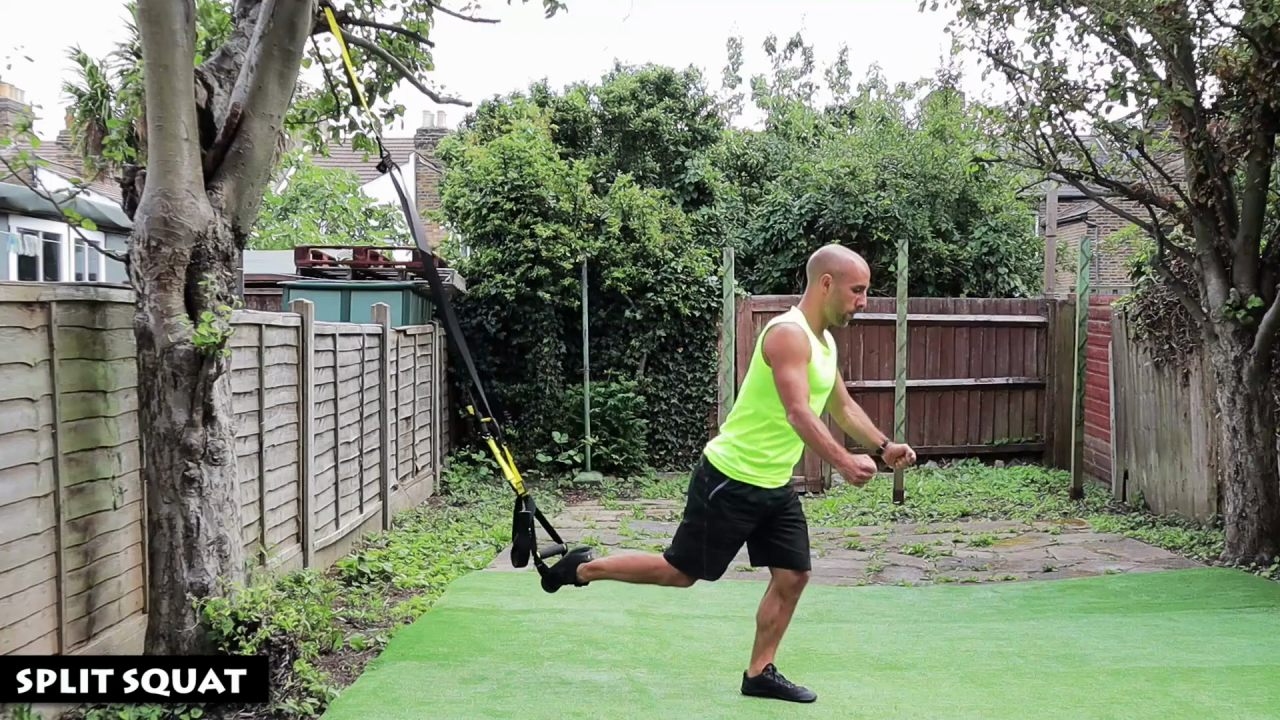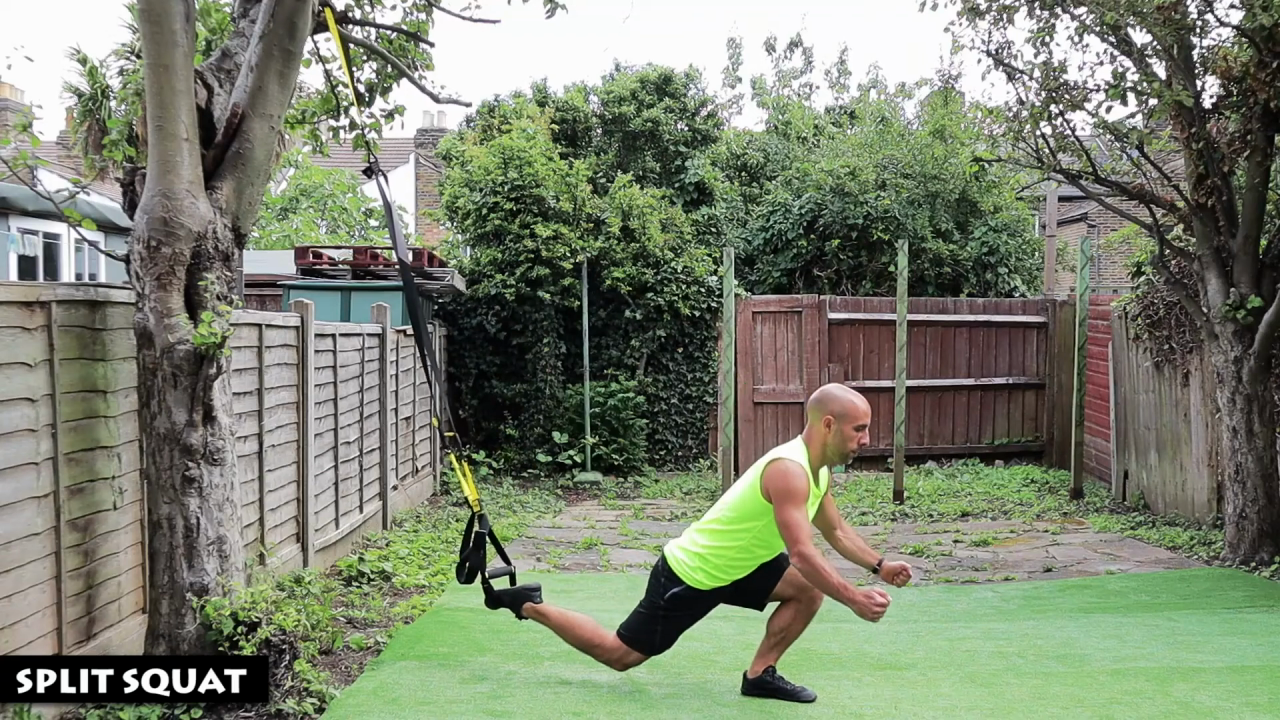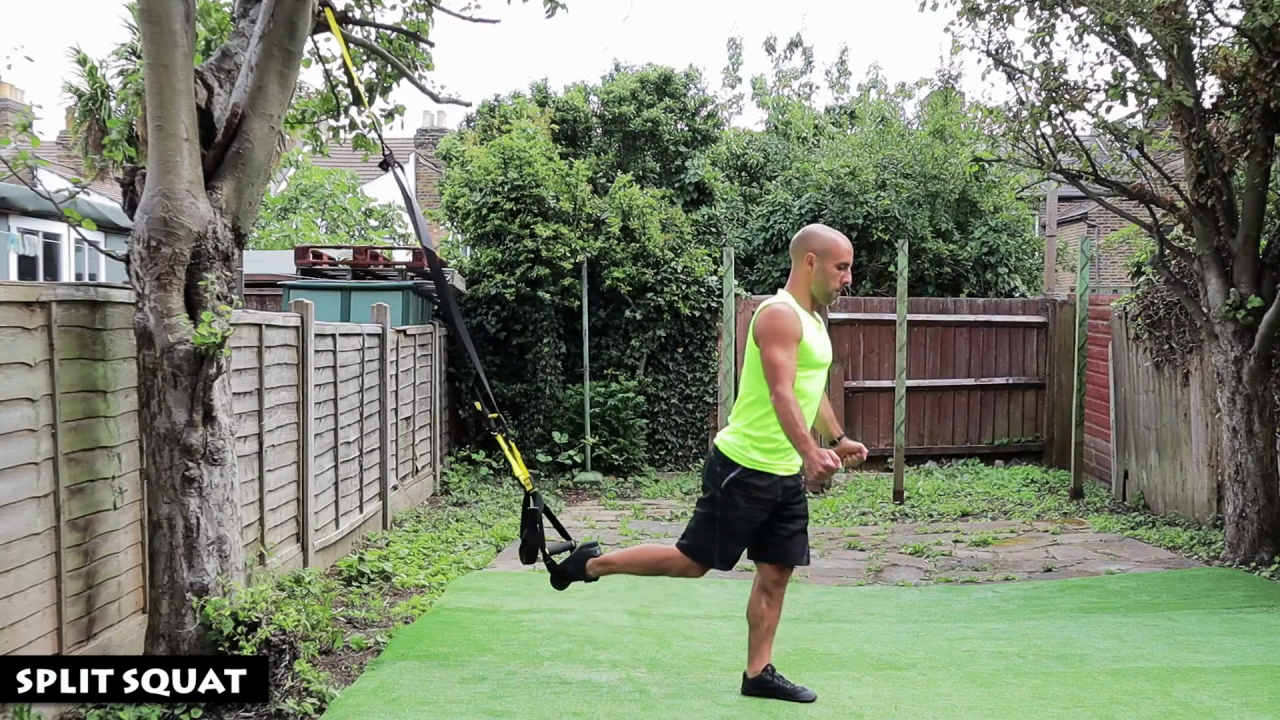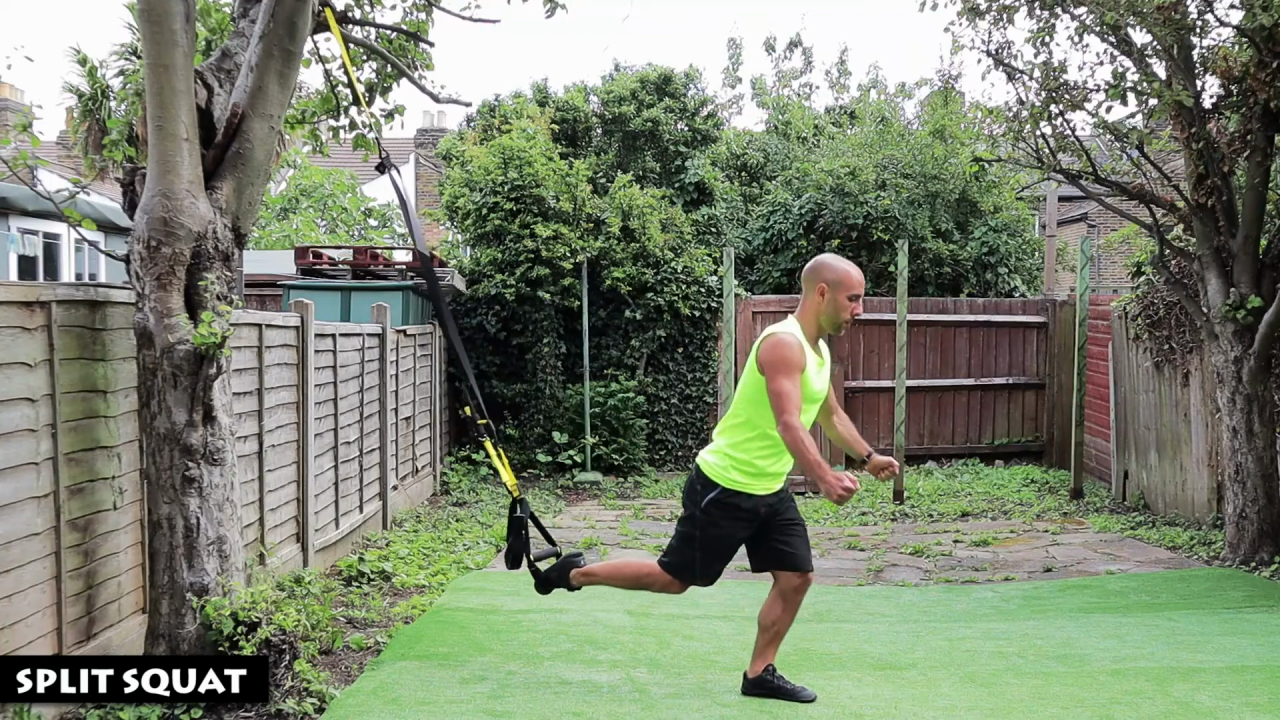
dt=1s
person 1, frame 1
left shoulder: (825, 341)
right shoulder: (789, 334)
left elbow: (844, 407)
right elbow: (798, 413)
left wrist: (885, 446)
right wrist: (845, 463)
left hip: (774, 483)
right hip: (730, 479)
left knee: (794, 574)
right knee: (677, 571)
left ankle: (760, 673)
right ankle: (581, 568)
person 1, frame 2
left shoulder: (817, 469)
right shoulder: (789, 470)
left elbow: (836, 532)
right elbow: (803, 554)
left wrist: (880, 565)
right wrist: (855, 599)
left hip: (729, 567)
right hip: (691, 575)
left knee: (809, 591)
right knee: (621, 654)
left ankle: (760, 674)
right ankle: (530, 605)
person 1, frame 3
left shoulder: (812, 319)
right shoulder: (779, 314)
right elbow: (781, 395)
left wrist: (838, 439)
right wrist: (811, 452)
left hip: (784, 474)
right hip: (743, 468)
left knee: (776, 574)
right knee: (691, 561)
left ankle: (759, 674)
right ankle: (592, 563)
person 1, frame 4
left shoulder: (818, 350)
right shoulder: (784, 344)
left elbow: (833, 417)
right elbow: (789, 424)
left wrist: (869, 457)
right wrist: (826, 479)
left hip: (767, 489)
right hip: (724, 486)
left knee: (797, 576)
right knee: (671, 578)
left ankle: (759, 674)
right ankle: (573, 573)
